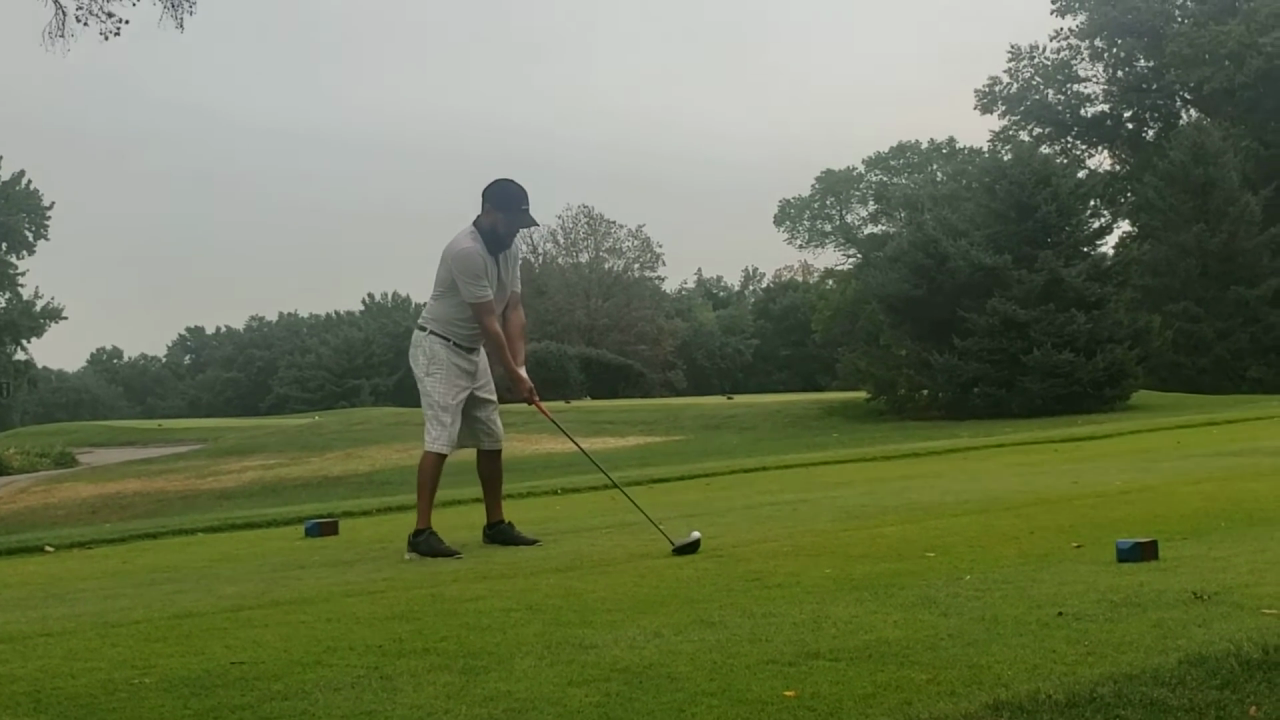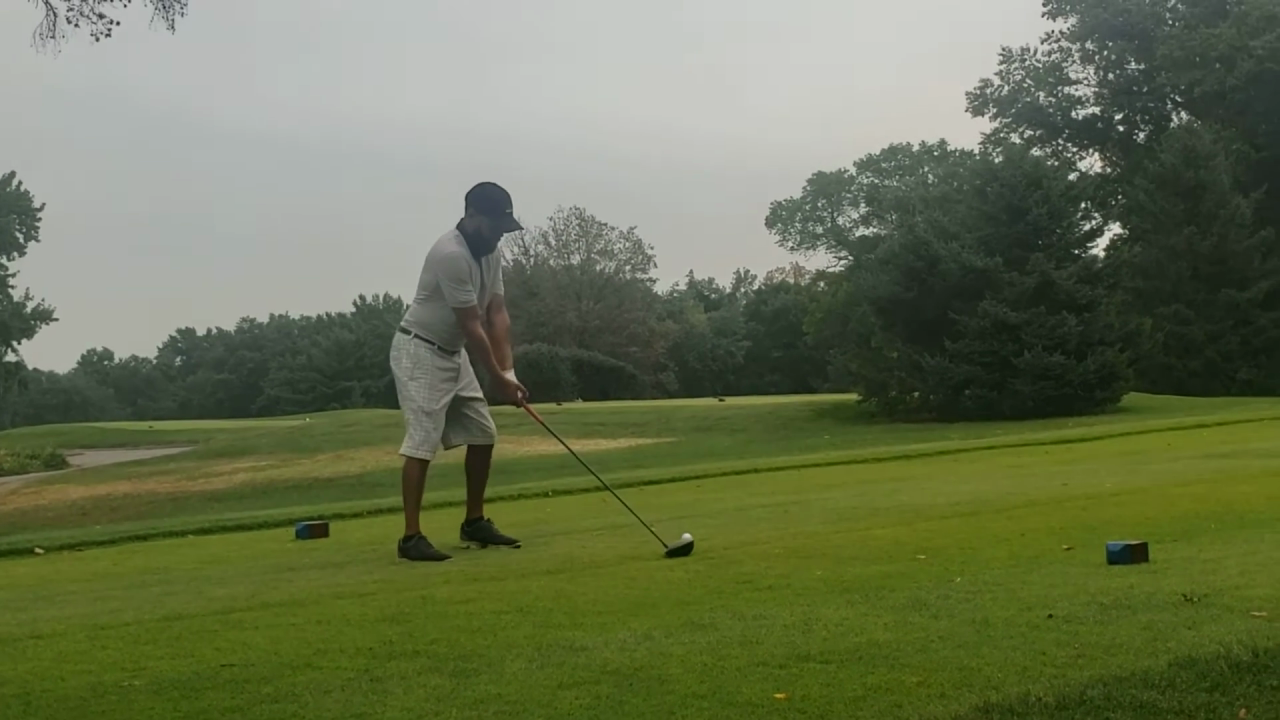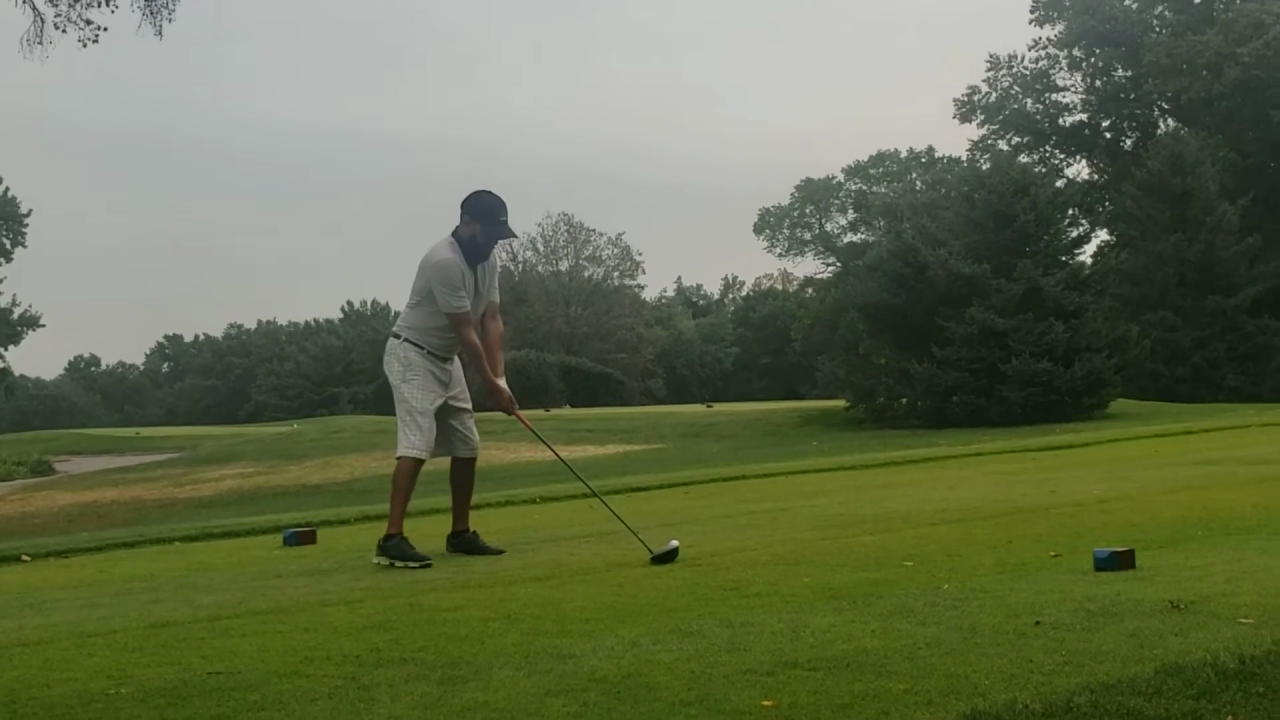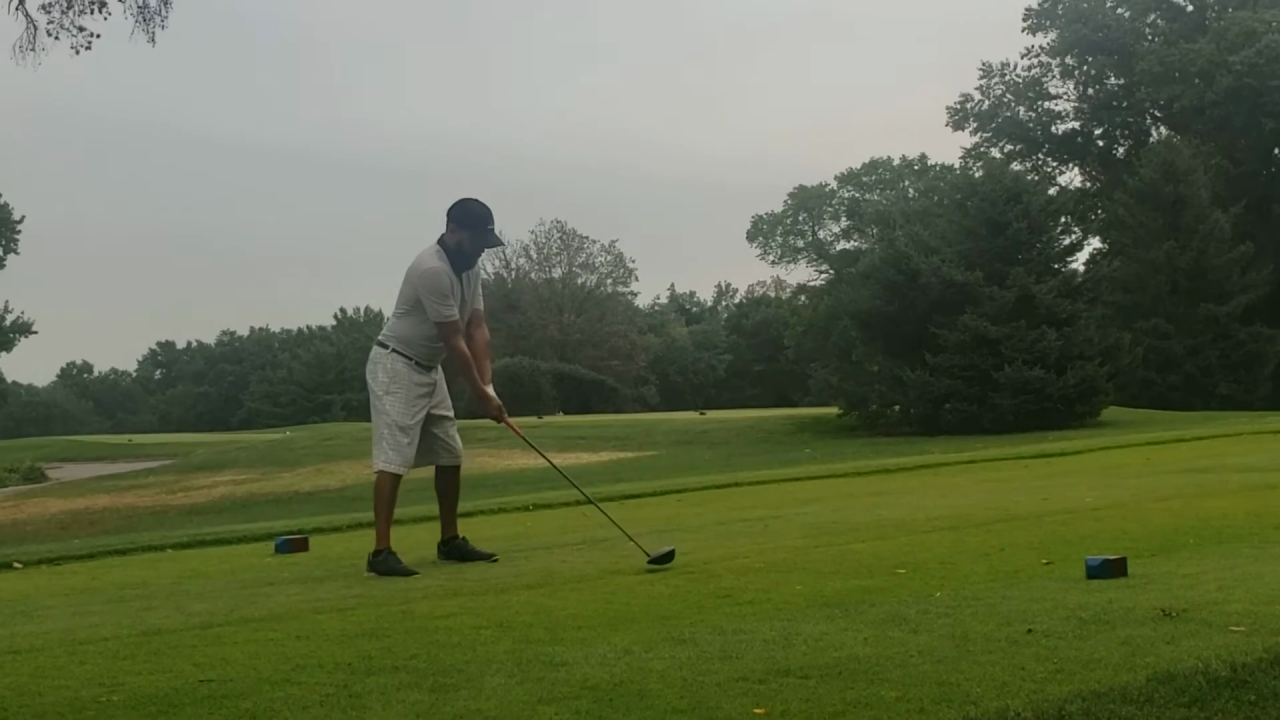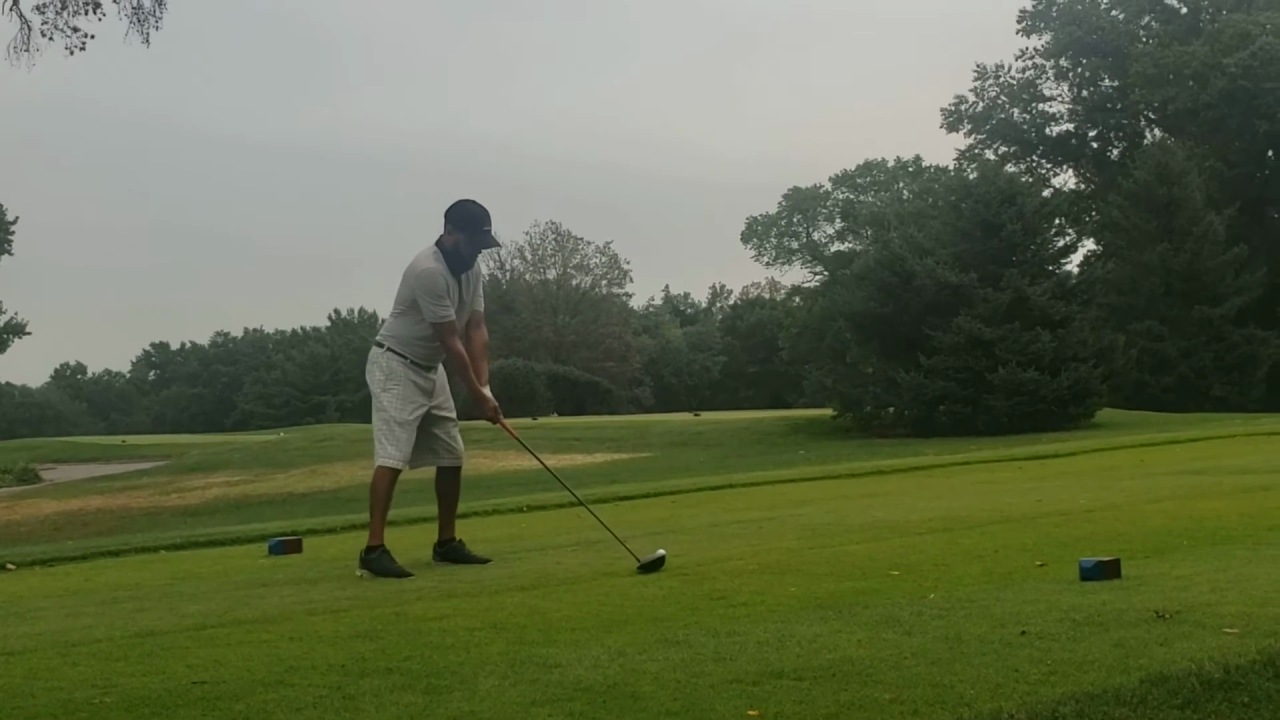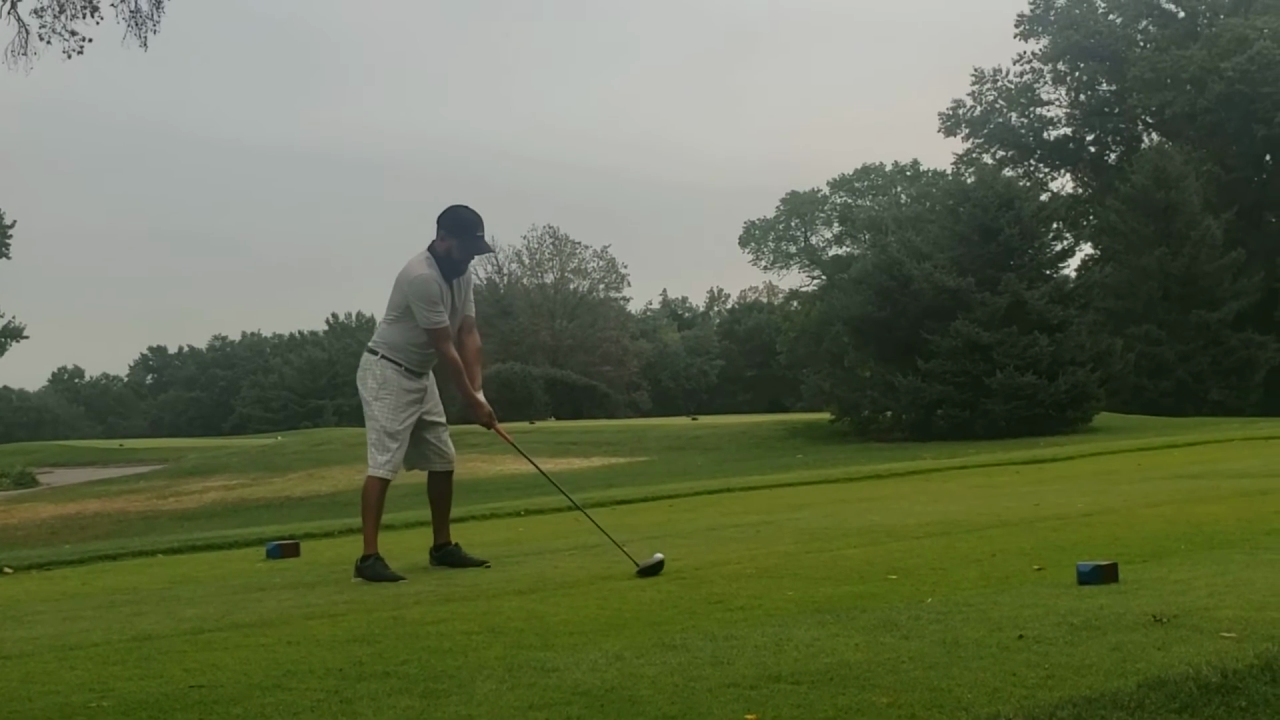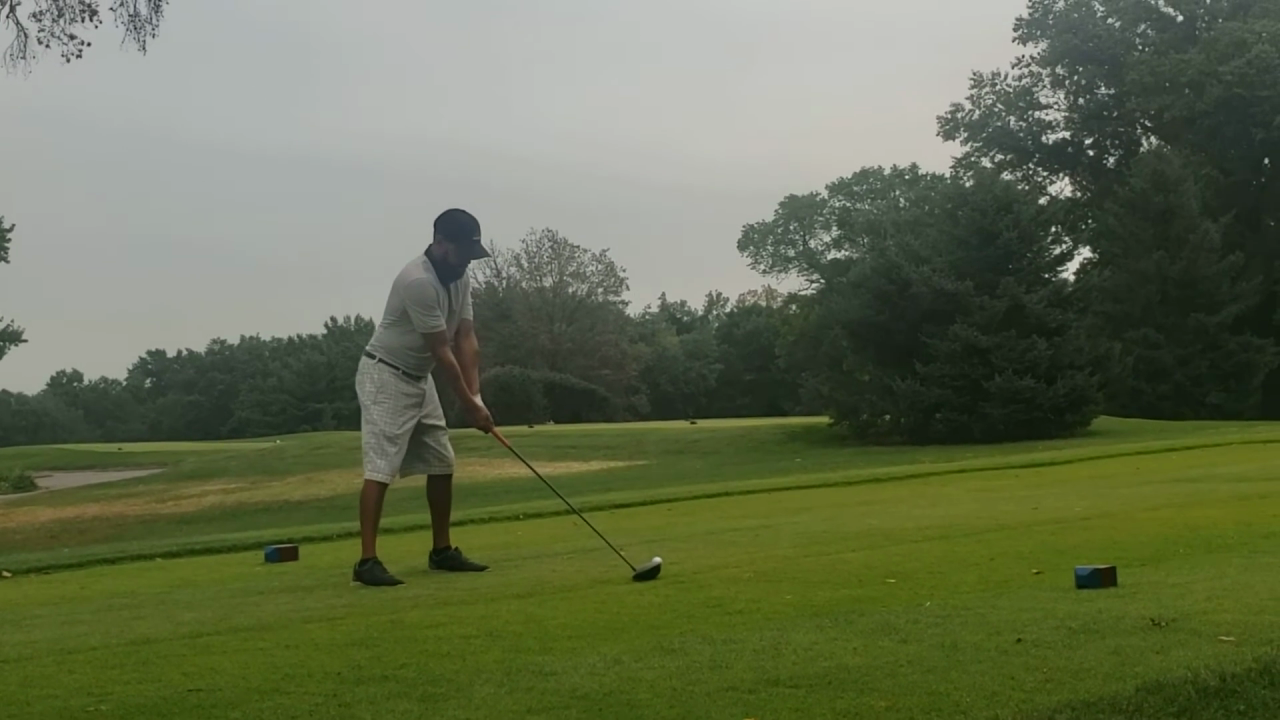
dt=0.3s
person 1, frame 1
left shoulder: (509, 250)
right shoulder: (466, 251)
left elbow: (513, 311)
right elbow: (488, 322)
left wrist: (521, 368)
right wrist: (514, 376)
left hip: (472, 352)
right hip: (438, 349)
left knee: (491, 439)
right knee: (441, 439)
left ankle: (496, 524)
right ankle: (421, 532)
person 1, frame 2
left shoulder: (490, 252)
right shoulder: (450, 255)
left elbow: (496, 314)
right elbow: (471, 326)
left wrist: (509, 371)
right wrist: (499, 380)
left hip: (453, 353)
right hip: (420, 352)
left knee: (482, 434)
right knee: (421, 443)
left ankle: (474, 522)
right ankle: (411, 537)
person 1, frame 3
left shoulder: (487, 261)
right shoulder: (444, 261)
left elbow: (491, 322)
right elbow: (466, 332)
left wrist: (500, 378)
right wrist: (492, 387)
left hip: (445, 360)
right hip: (412, 357)
left knee: (466, 446)
right knee: (416, 446)
left ankle: (460, 533)
right ankle: (392, 538)
person 1, frame 4
left shoulder: (469, 268)
right shoulder: (431, 270)
left elbow: (477, 329)
right elbow: (454, 340)
left wrist: (488, 385)
right wrist: (481, 395)
left hip: (428, 368)
right hip: (397, 366)
left knee: (450, 455)
right knee: (395, 459)
left ankle: (450, 540)
right ankle: (381, 552)
person 1, frame 5
left shoulder: (471, 270)
right shoulder: (429, 270)
left elbow: (476, 330)
right elbow: (451, 341)
left wrist: (486, 387)
right wrist: (478, 395)
left hip: (429, 369)
right hip: (395, 366)
left knee: (451, 455)
right knee: (393, 455)
left ankle: (446, 542)
right ankle: (374, 550)
person 1, frame 6
left shoulder: (462, 274)
right shoulder: (421, 277)
left elbow: (468, 335)
right elbow: (445, 347)
left wrist: (479, 391)
right wrist: (471, 402)
left hip: (420, 375)
right hip: (387, 373)
left knee: (442, 460)
right knee: (384, 463)
left ankle: (443, 546)
right ankle: (368, 557)
person 1, frame 7
left shoulder: (459, 277)
right shoulder: (418, 281)
left elbow: (466, 339)
right elbow: (441, 350)
left wrist: (476, 396)
right wrist: (469, 405)
left hip: (419, 378)
right hip: (385, 376)
left knee: (441, 463)
right knee: (381, 467)
left ankle: (442, 550)
right ankle: (367, 561)
